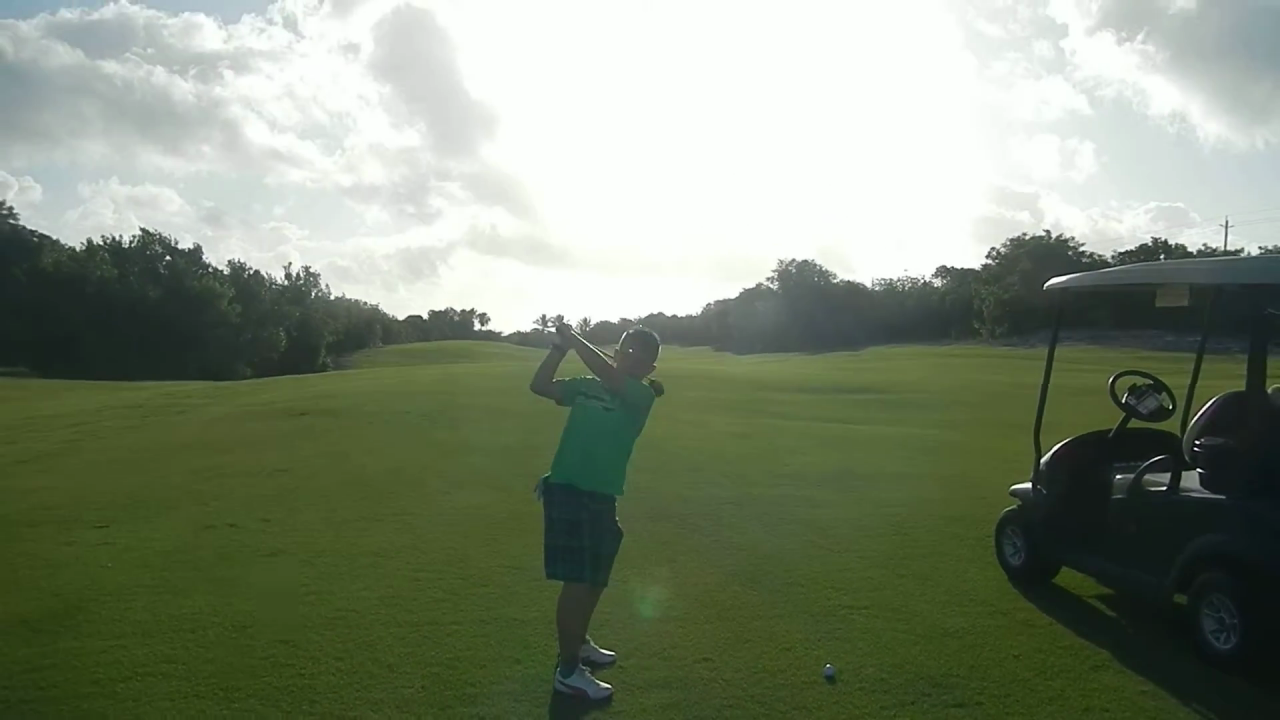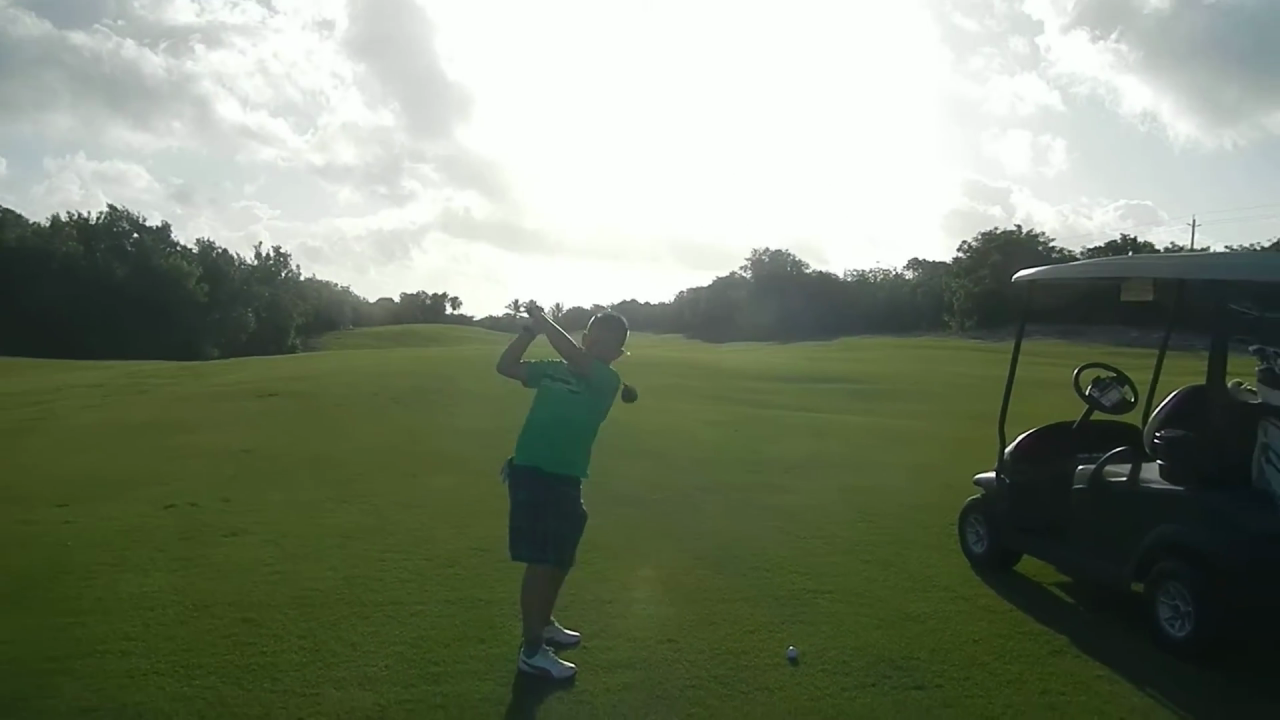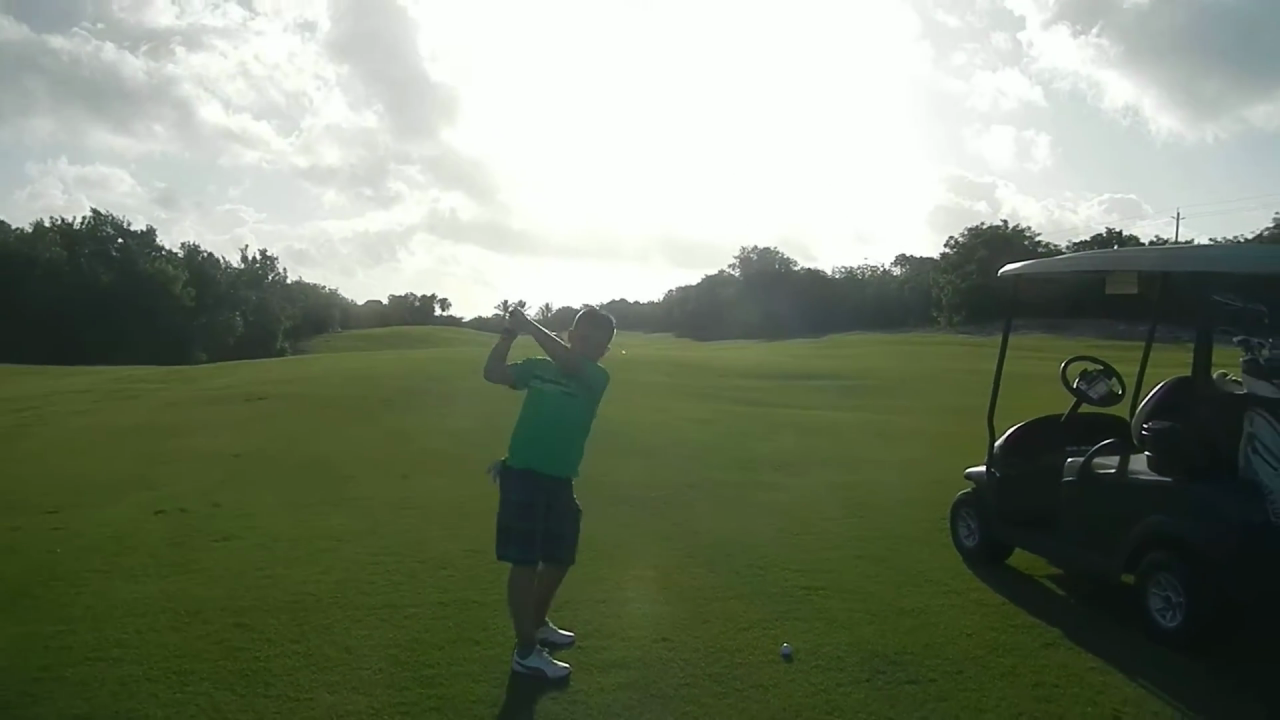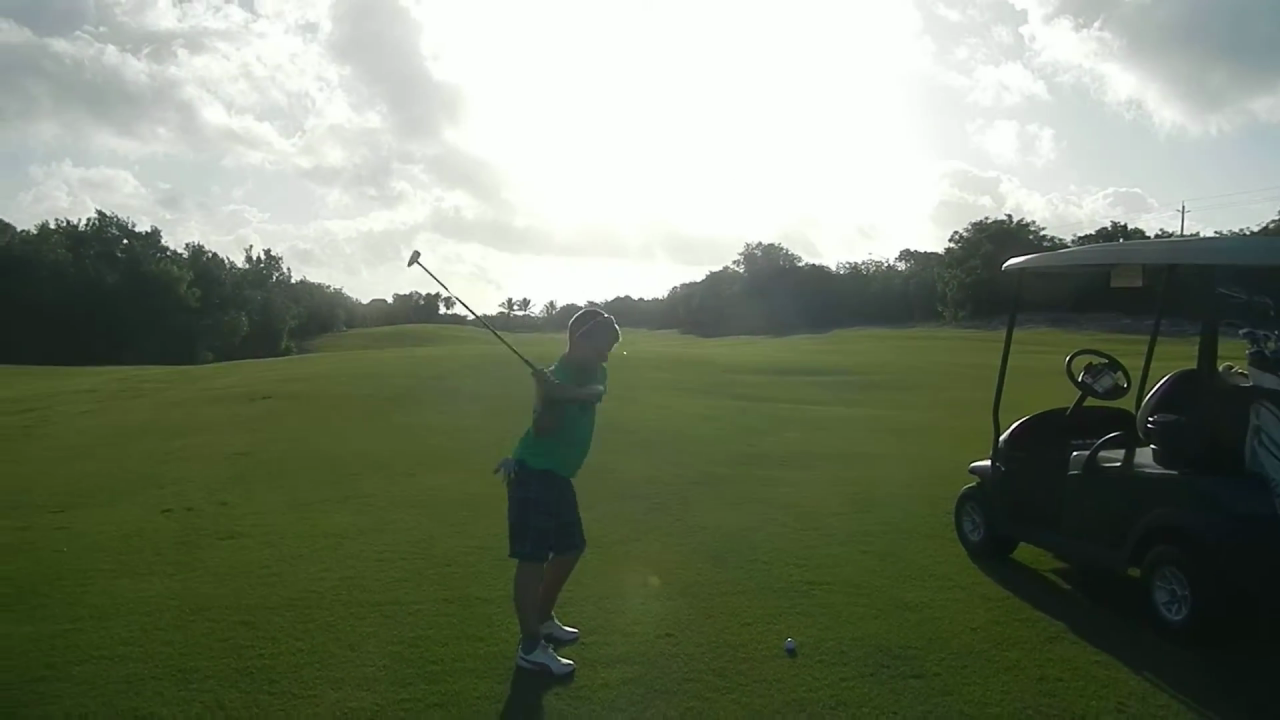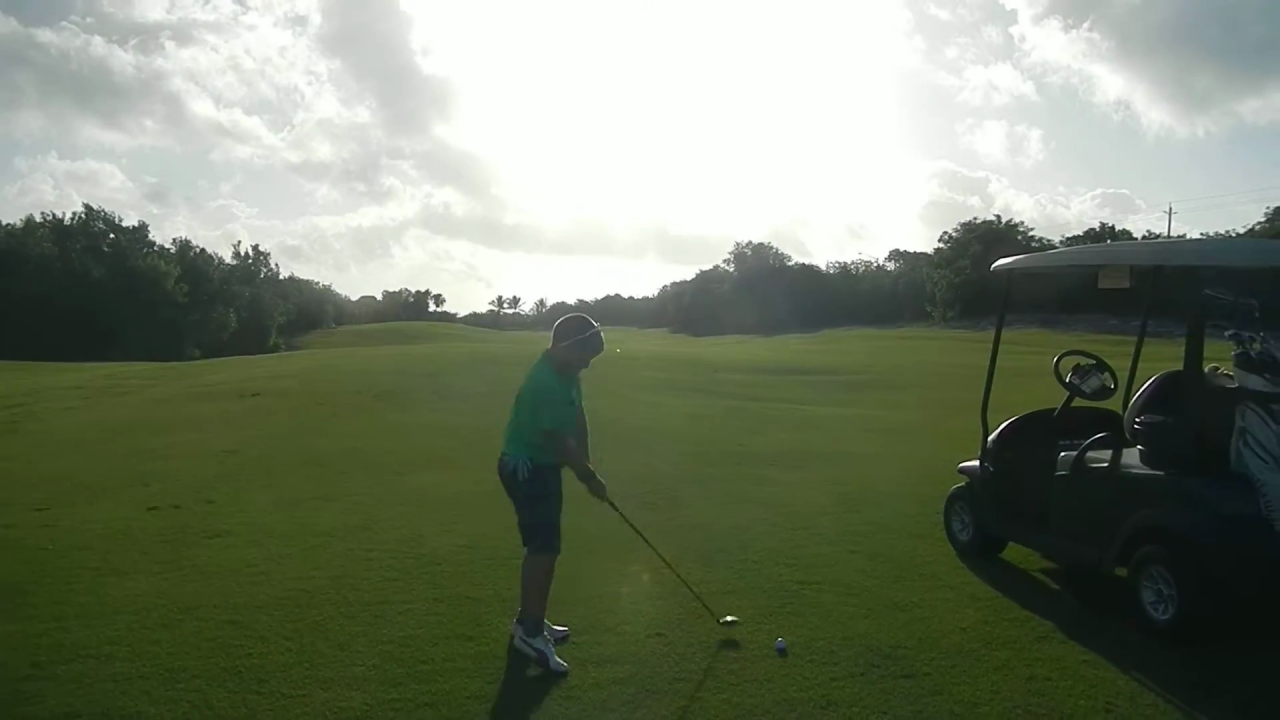
dt=0.2s
person 1, frame 1
left shoulder: (642, 396)
right shoulder: (585, 386)
left elbow: (609, 375)
right elbow: (540, 385)
left wrist: (574, 340)
right wrist: (561, 347)
left hip: (601, 496)
right hip: (566, 490)
left knee: (595, 579)
right knee: (576, 580)
left ankle: (578, 642)
right ankle: (568, 670)
person 1, frame 2
left shoulder: (608, 381)
right shoulder: (551, 369)
left elbow: (576, 358)
right elbow: (505, 366)
left wrist: (544, 323)
right wrist: (531, 329)
left hip: (567, 479)
right hip: (531, 473)
left knee: (559, 562)
right knee: (539, 562)
left ankle: (543, 623)
right ankle: (532, 650)
person 1, frame 3
left shoulder: (597, 378)
right shoulder: (538, 367)
left elbow: (568, 359)
right elbow: (492, 373)
left wrist: (529, 326)
right wrist: (511, 331)
left hip: (559, 480)
right hip: (523, 475)
left knee: (559, 559)
right knee: (525, 562)
left ankle: (537, 623)
right ankle: (526, 651)
person 1, frame 4
left shoulder: (595, 374)
right shoulder: (554, 377)
left elbow: (594, 392)
right elbow: (543, 431)
left wrist: (568, 393)
right wrist: (547, 398)
left hip: (558, 476)
right hip: (533, 474)
left knee: (568, 550)
right knee: (534, 559)
left ankle: (542, 618)
right ankle: (530, 646)
person 1, frame 5
left shoulder: (565, 373)
right shoulder: (544, 385)
left elbow: (577, 423)
right elbow: (562, 442)
left wrist: (587, 460)
right wrist: (589, 479)
left hip: (538, 468)
right hip: (528, 470)
left knee: (544, 546)
right knee: (544, 546)
left ankle: (530, 619)
right ankle: (531, 632)
